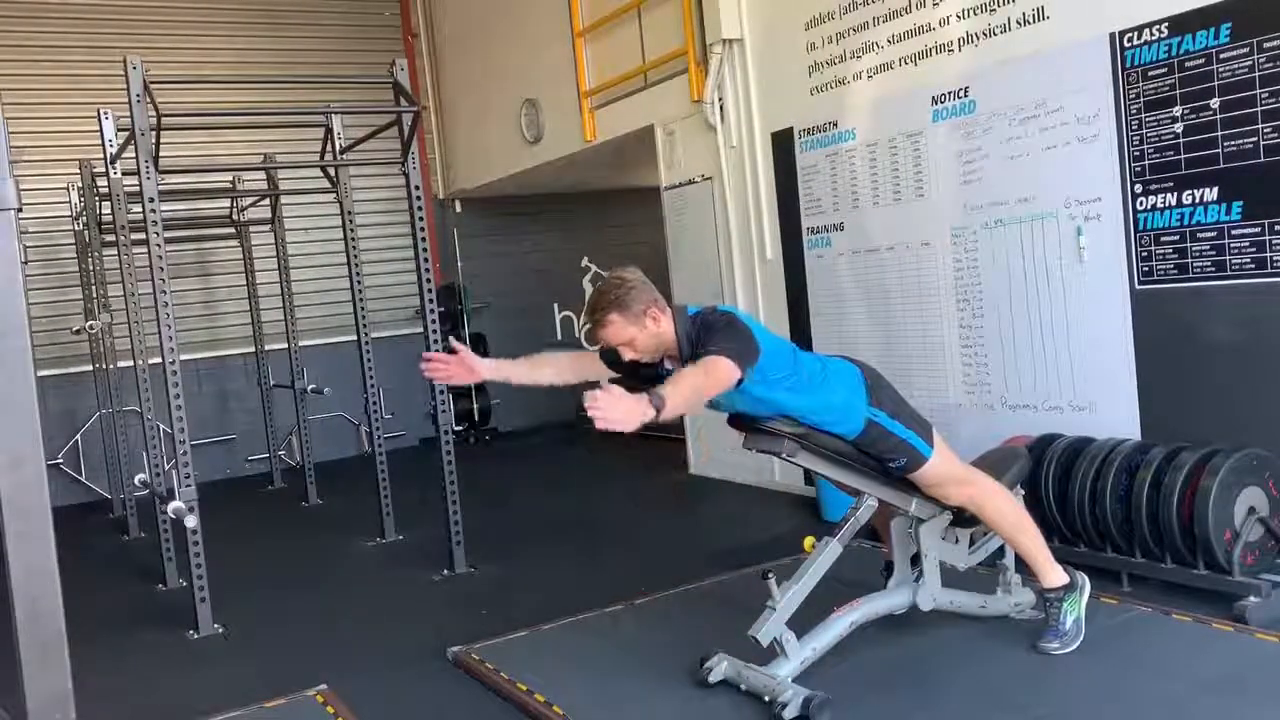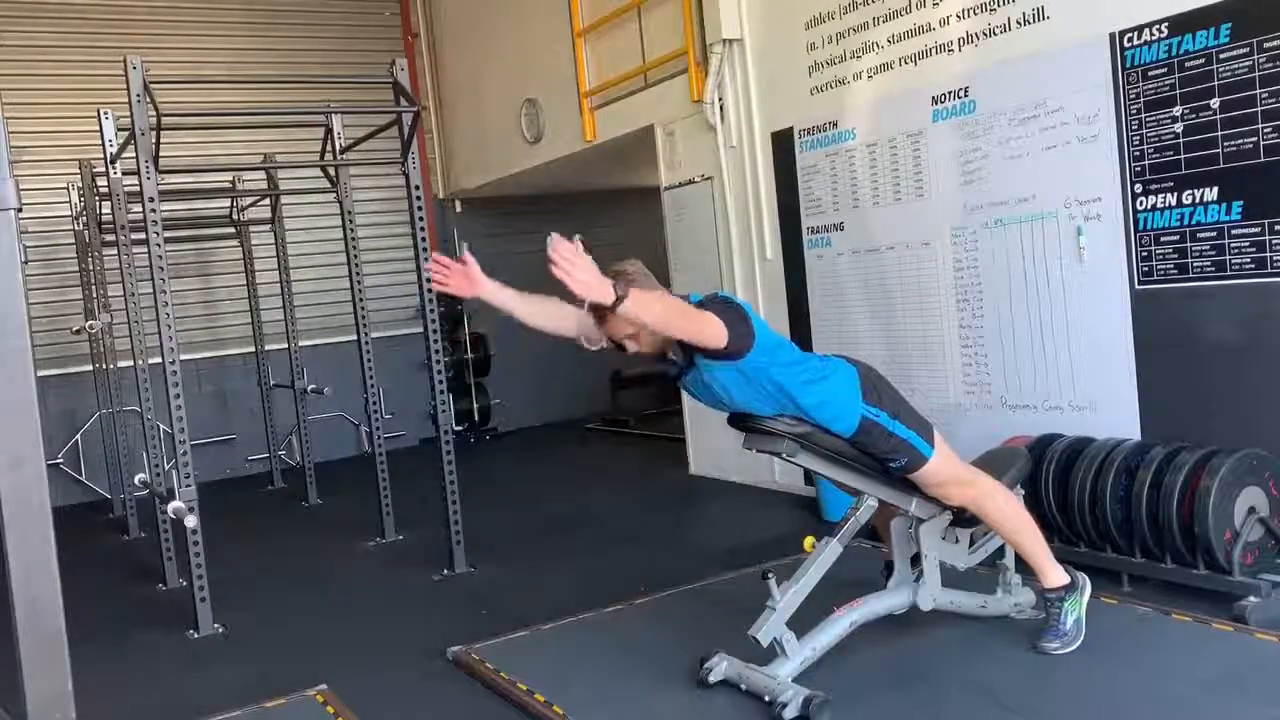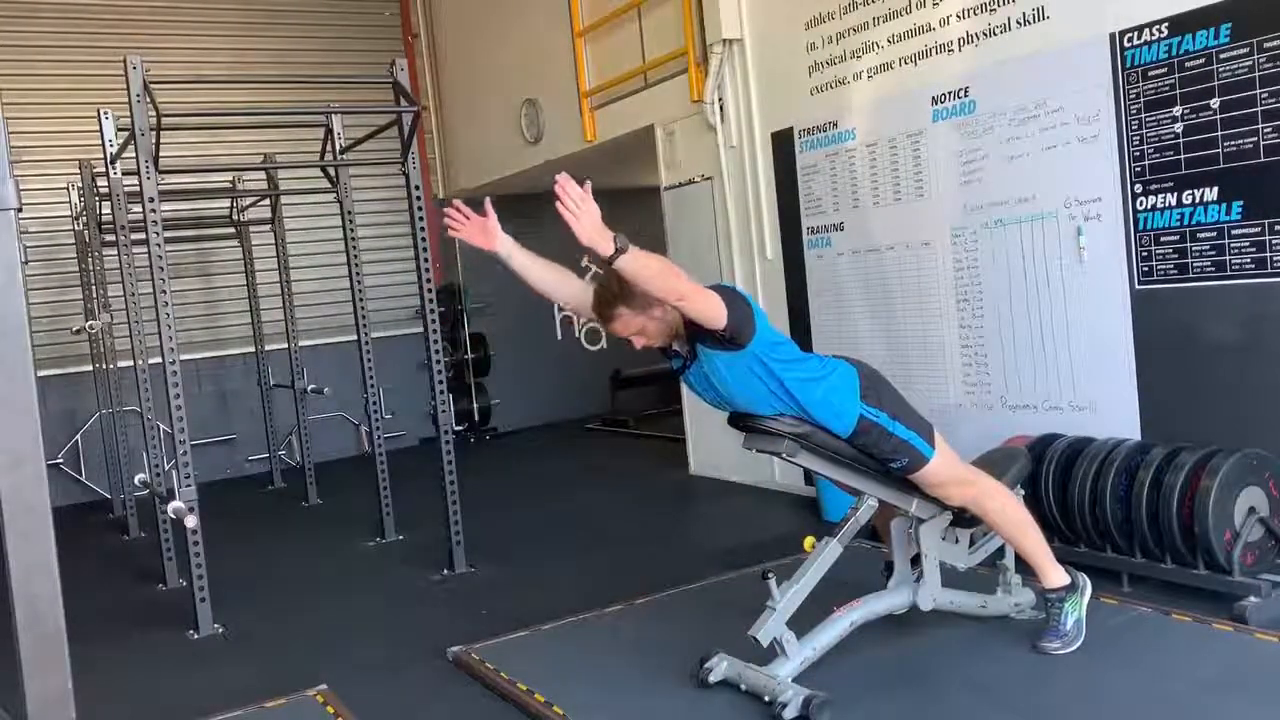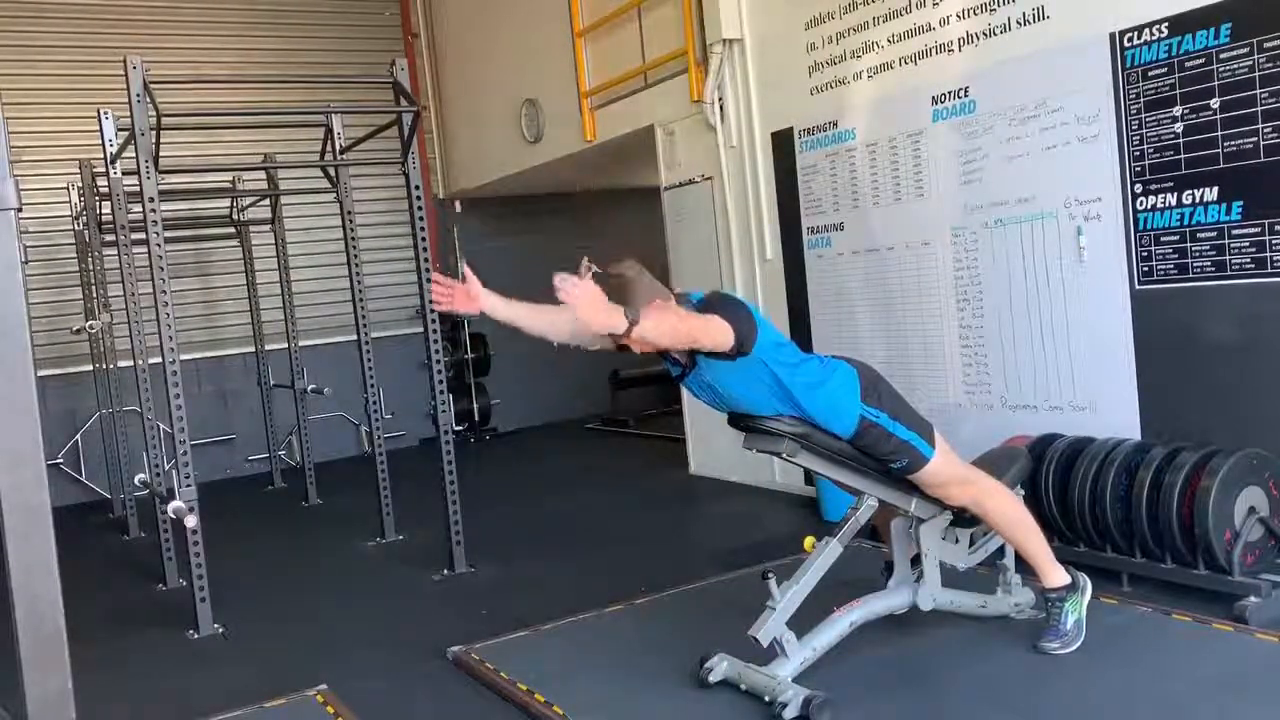
dt=0.5s
person 1, frame 1
left shoulder: (721, 330)
right shoulder: (641, 350)
left elbow: (706, 380)
right elbow: (573, 365)
left wrist: (644, 408)
right wrist: (486, 367)
left hip: (855, 402)
right hip: (817, 420)
left knee: (956, 485)
left ankle: (1061, 586)
right ankle: (911, 572)
person 1, frame 2
left shoulder: (720, 315)
right shoulder: (663, 336)
left elbow: (682, 320)
right elbow: (568, 319)
left wrist: (607, 292)
right wrist: (487, 288)
left hip: (854, 401)
right hip: (821, 423)
left knee: (957, 485)
left ankle: (1061, 586)
person 1, frame 3
left shoulder: (721, 312)
right shoulder: (664, 328)
left elbow: (678, 286)
right elbow: (572, 294)
left wrist: (605, 244)
right wrist: (500, 243)
left hip: (852, 402)
right hip: (819, 425)
left knee: (957, 485)
right knee: (878, 498)
left ankle: (1061, 586)
person 1, frame 4
left shoulder: (720, 314)
right shoulder: (657, 336)
left elbow: (689, 330)
right elbow: (570, 327)
left wrist: (616, 316)
right wrist: (489, 302)
left hip: (851, 403)
right hip: (814, 421)
left knee: (957, 484)
left ankle: (1062, 586)
right ankle: (916, 569)
